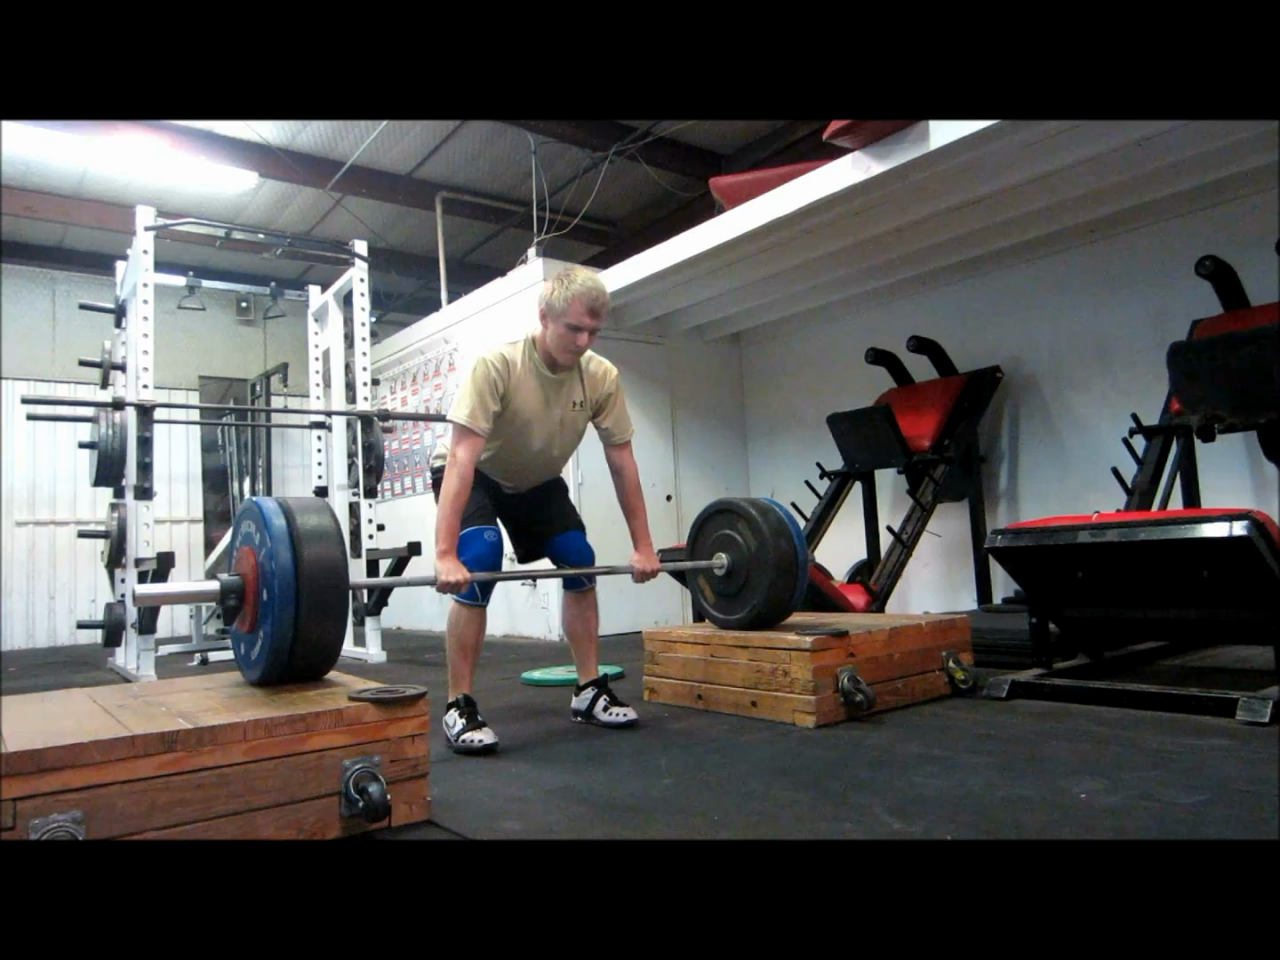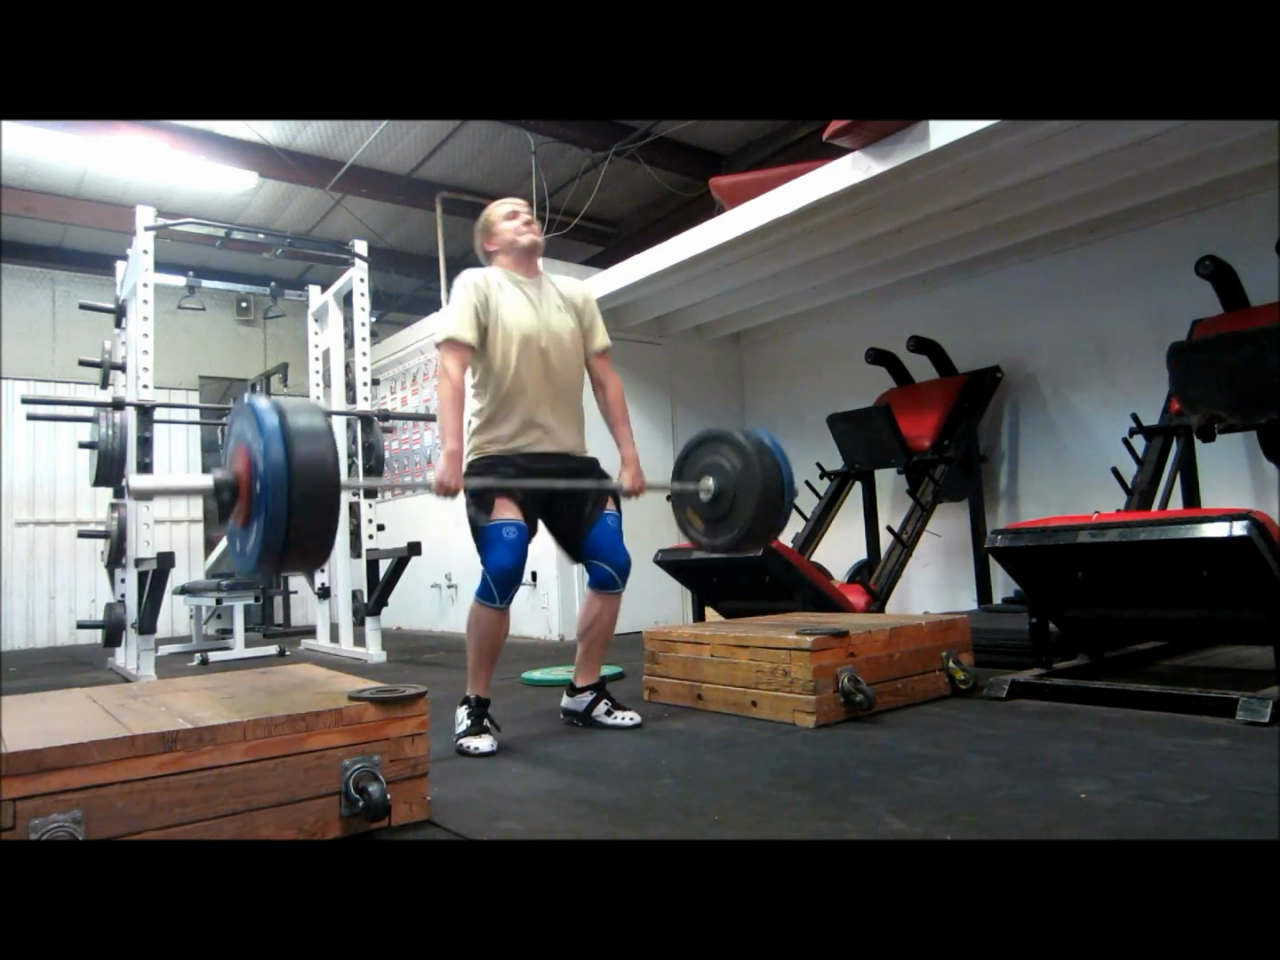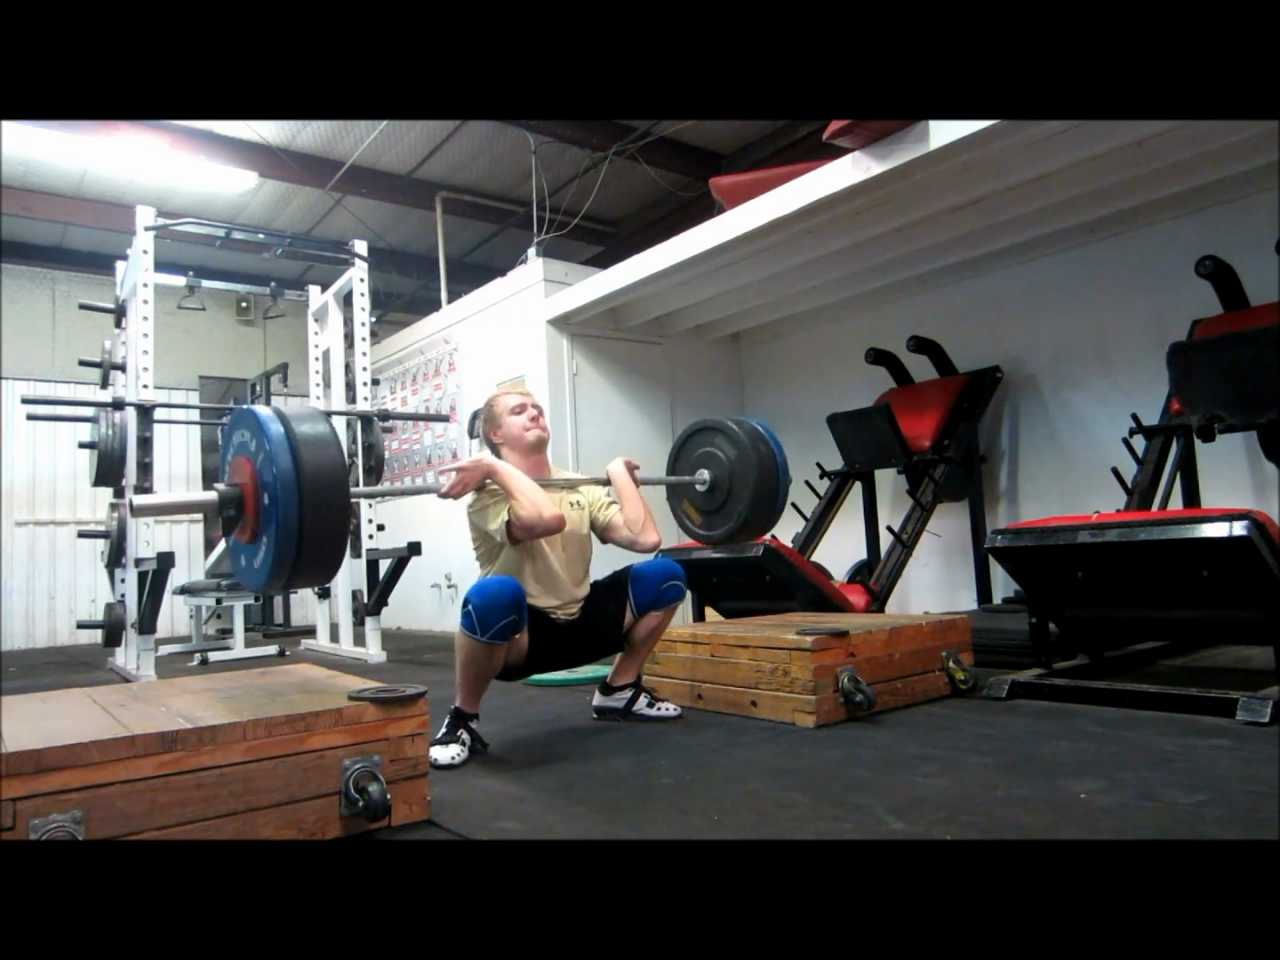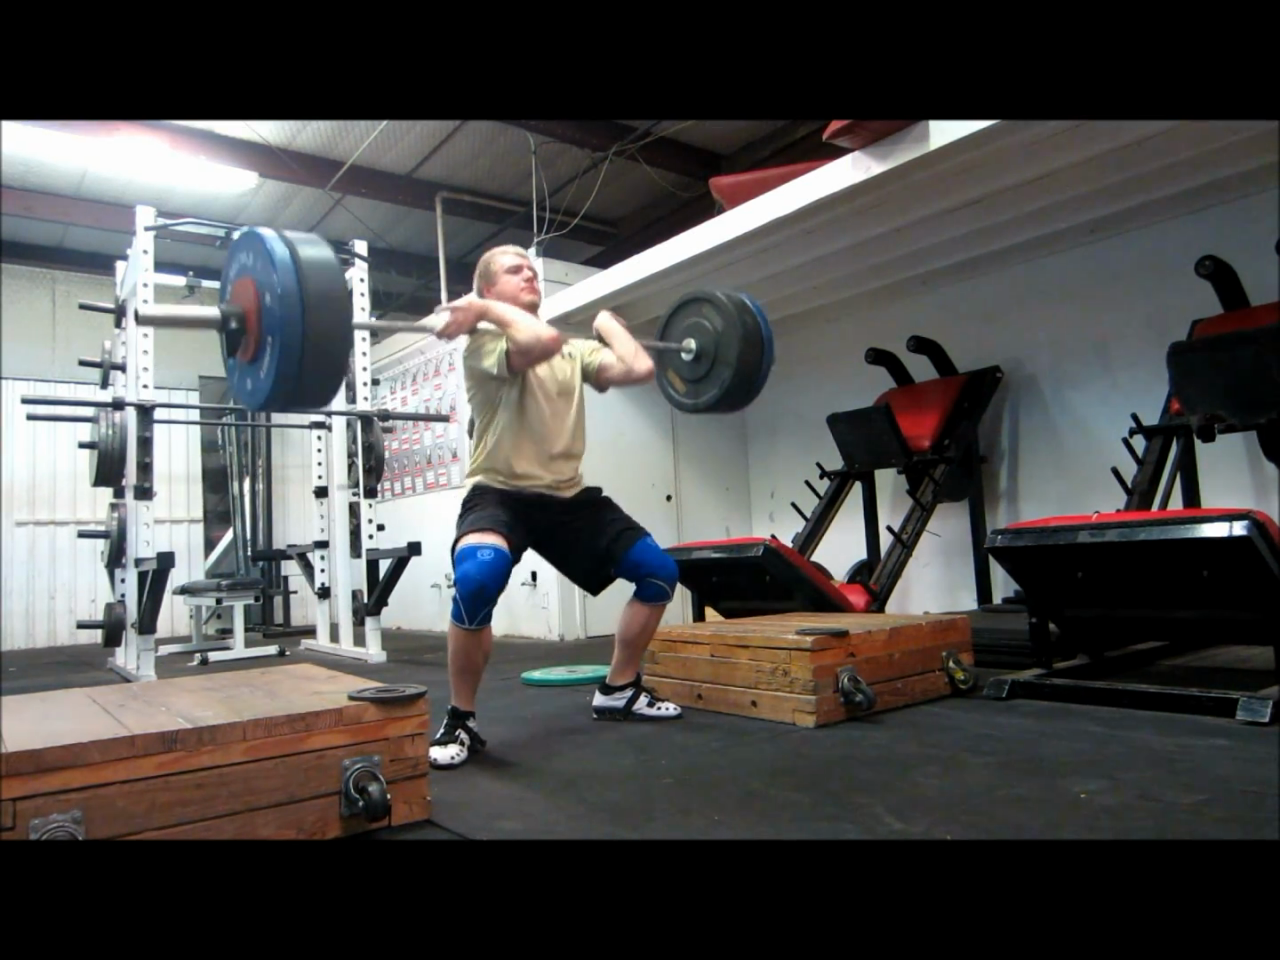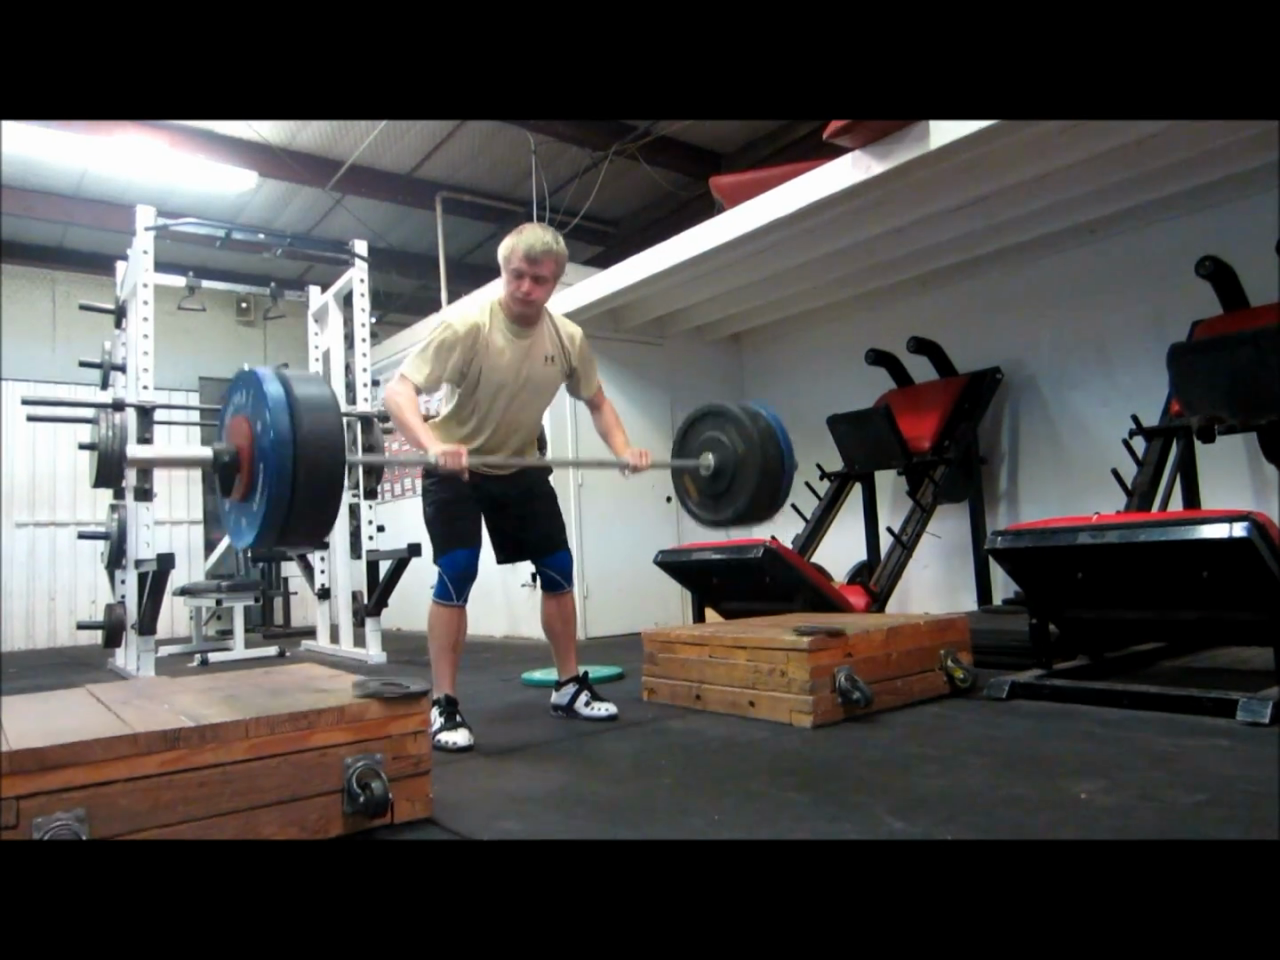
dt=1s
person 1, frame 1
left shoulder: (602, 377)
right shoulder: (497, 363)
left elbow: (622, 463)
right elbow: (462, 460)
left wrist: (643, 546)
right wrist: (445, 553)
left hip: (538, 480)
right hip: (475, 475)
left knee: (580, 561)
right knee: (478, 564)
left ankle: (590, 690)
right ankle: (460, 707)
person 1, frame 2
left shoulder: (575, 294)
right shoulder: (476, 286)
left elbow: (604, 374)
right elbow: (453, 369)
left wrist: (629, 454)
right wrist: (451, 452)
left hip: (568, 453)
right hip: (502, 456)
left knee: (612, 563)
right knee: (504, 566)
left ankle: (584, 693)
right ankle: (474, 707)
person 1, frame 3
left shoulder: (583, 489)
right shoulder: (491, 497)
left elbow: (646, 538)
right elbow: (548, 519)
left wrist: (619, 475)
right wrist: (495, 466)
left hip: (576, 621)
right hip: (516, 628)
left knee: (667, 575)
right knee: (494, 594)
left ankle: (619, 690)
right ankle: (462, 722)
person 1, frame 4
left shoulder: (575, 350)
right shoulder: (486, 345)
left elbow: (640, 368)
right elbow: (542, 341)
left wrist: (607, 325)
right wrist: (486, 309)
left hip: (569, 493)
right hip: (501, 493)
left knee: (659, 571)
right knee: (477, 582)
left ankle: (618, 690)
right ankle: (460, 722)
person 1, frame 5
left shoulder: (568, 338)
right shoulder: (466, 325)
left elbow: (597, 402)
right elbow: (397, 391)
left wrist: (622, 448)
right wrist: (430, 441)
left hip: (520, 467)
right hip: (455, 468)
left knee: (558, 568)
right knee: (457, 571)
left ankle: (569, 686)
right ankle: (444, 706)
